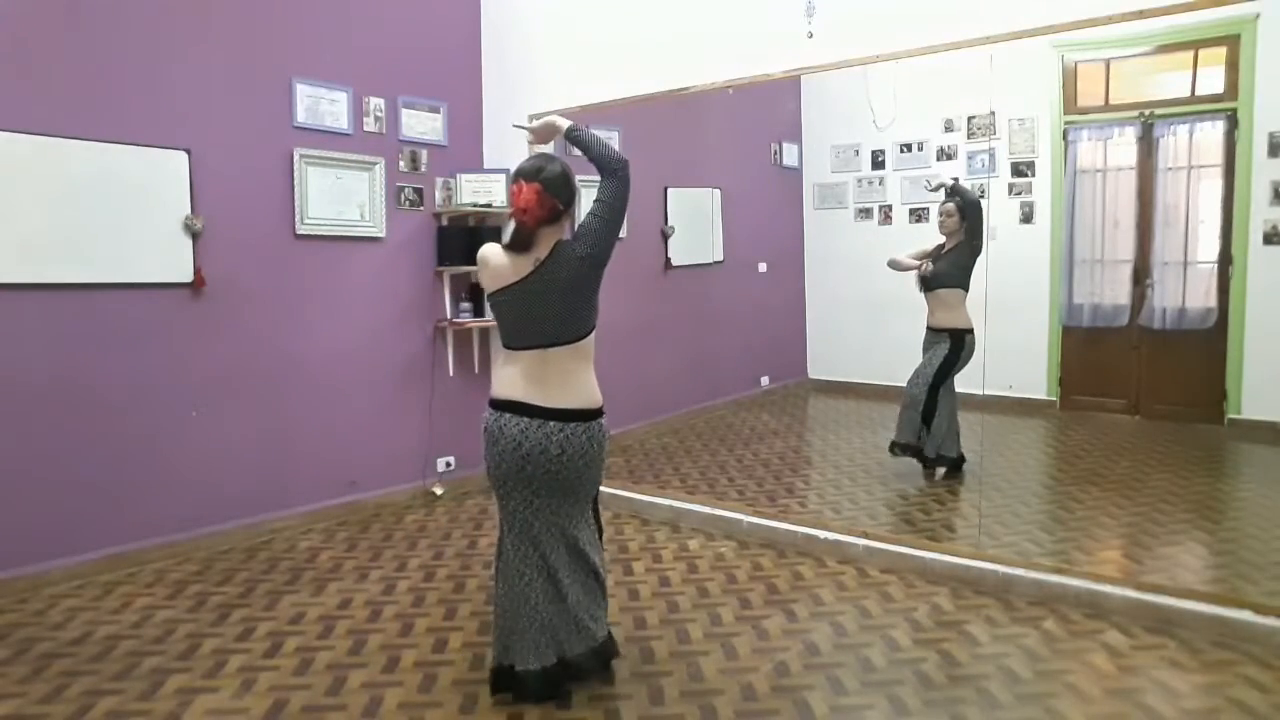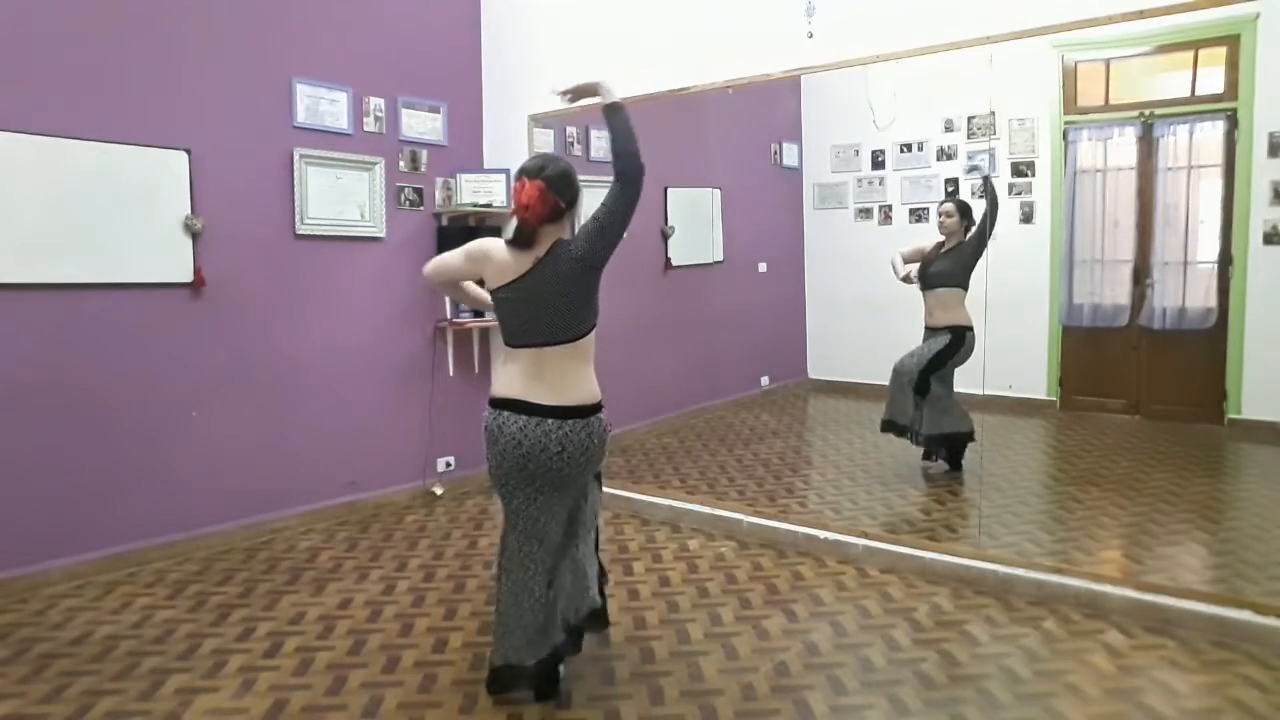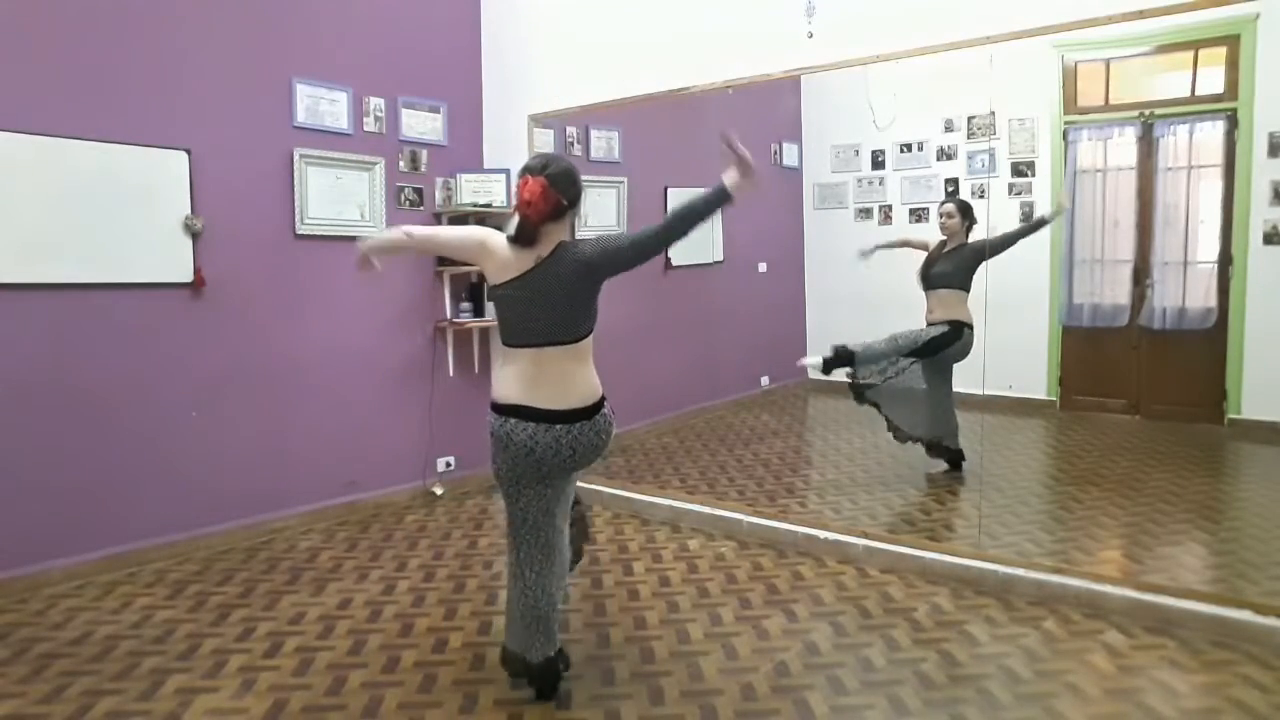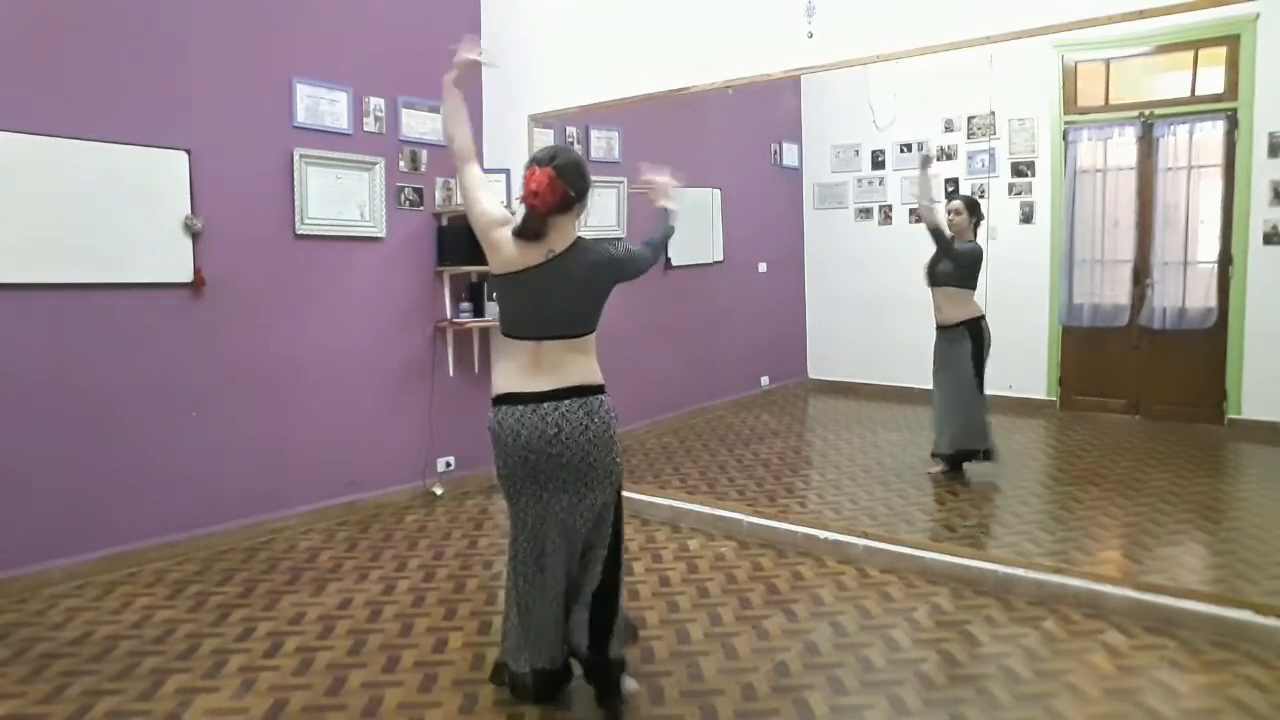
dt=0.5s
person 1, frame 1
left shoulder: (491, 261)
right shoulder: (584, 259)
right elbow: (618, 172)
right wrist: (567, 129)
left hip: (507, 428)
right hip: (575, 431)
left knee: (524, 542)
right knee: (570, 535)
left ankle: (531, 667)
right ankle: (574, 654)
person 1, frame 2
left shoulder: (489, 256)
right shoulder: (582, 257)
left elbow: (434, 273)
right elbow: (631, 176)
right wrist: (609, 100)
left hip: (509, 426)
right hip: (575, 429)
left knee: (526, 541)
right knee: (570, 515)
left ankle: (531, 664)
right ankle: (574, 614)
person 1, frame 3
left shoulder: (490, 251)
right shoulder: (584, 262)
left elbow: (410, 235)
right elbow: (662, 233)
left wrist: (369, 247)
right wrist: (726, 186)
left hip: (516, 430)
right hip: (585, 430)
left knee: (530, 545)
left ankle: (538, 664)
person 1, frame 4
left shoulder: (500, 242)
right shoulder: (598, 261)
left elbow: (464, 159)
right elbow: (653, 252)
left wrist: (453, 82)
right wrist: (665, 204)
left hip: (515, 422)
right hip: (583, 416)
left knee: (532, 545)
right knee: (597, 543)
person 2, frame 1
left shoulder: (969, 249)
right shoulder: (933, 252)
left elbow: (975, 204)
right elbow: (893, 261)
left wrist: (949, 184)
right wrist: (916, 265)
left hip: (957, 337)
right hip: (933, 336)
left knee: (920, 389)
right knee: (939, 394)
left ankle: (934, 454)
right ankle: (948, 457)
person 2, frame 2
left shoulder: (970, 249)
right shoulder: (931, 251)
left elbow: (991, 210)
right elbow: (898, 255)
left wrist: (984, 177)
right wrist: (902, 273)
left hip: (957, 334)
right hip: (932, 334)
left knee: (907, 369)
right knee: (938, 393)
left ankle: (933, 439)
right ankle: (951, 458)
person 2, frame 3
left shoulder: (972, 252)
right shoulder: (936, 249)
left elbow: (1010, 238)
right elbow: (906, 242)
left wrist: (1048, 218)
right wrist: (876, 247)
left hip: (955, 332)
right hip: (936, 332)
left knee: (899, 345)
right knee: (937, 396)
left ankle: (834, 361)
right ankle: (953, 460)
person 2, frame 4
left shoulder: (970, 251)
right shoulder: (949, 243)
left elbow: (948, 248)
right elbow: (926, 205)
left wrist: (933, 224)
right wrist: (924, 170)
left hip: (968, 331)
right hip: (945, 333)
left knee: (964, 392)
right knee: (947, 392)
left ankle: (973, 452)
right ankle: (952, 458)
